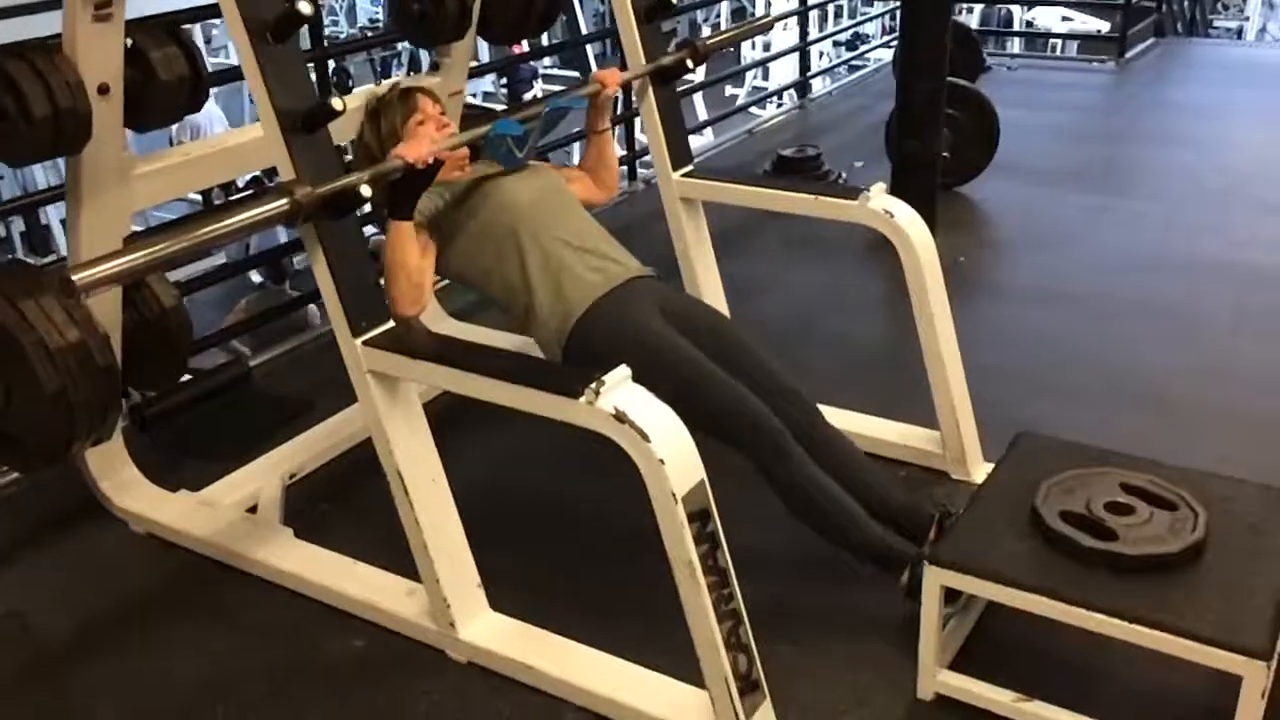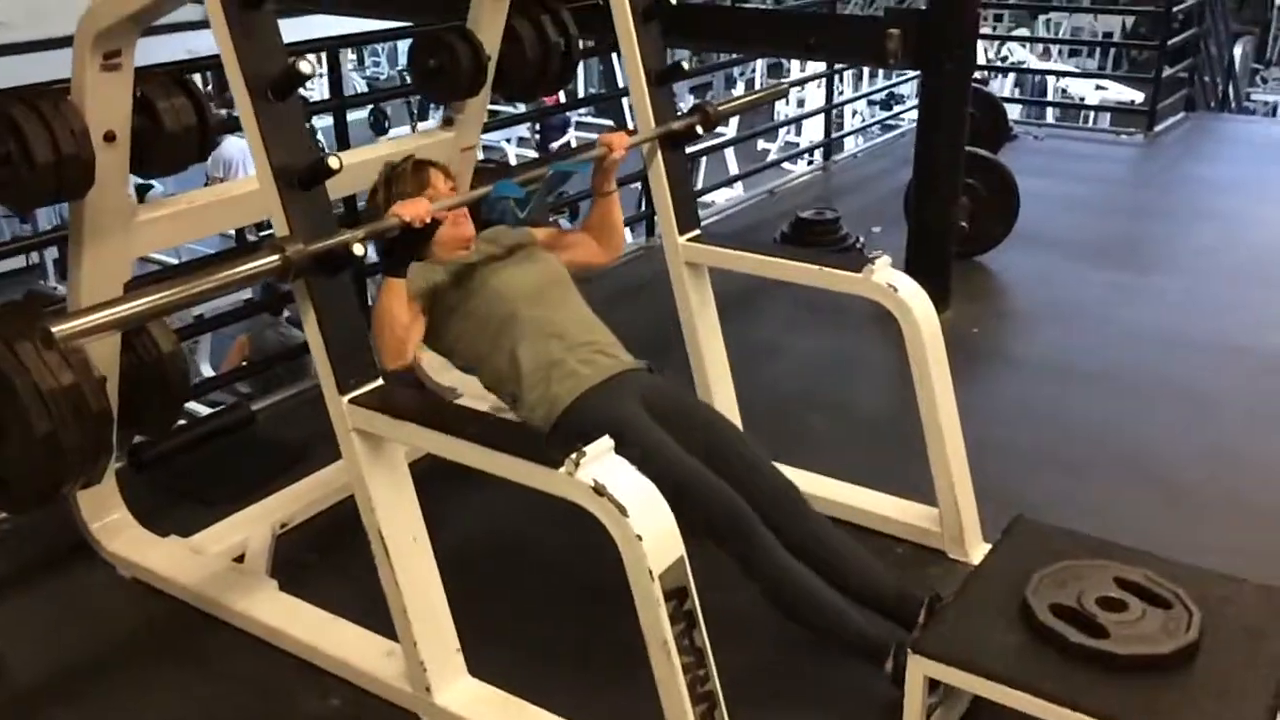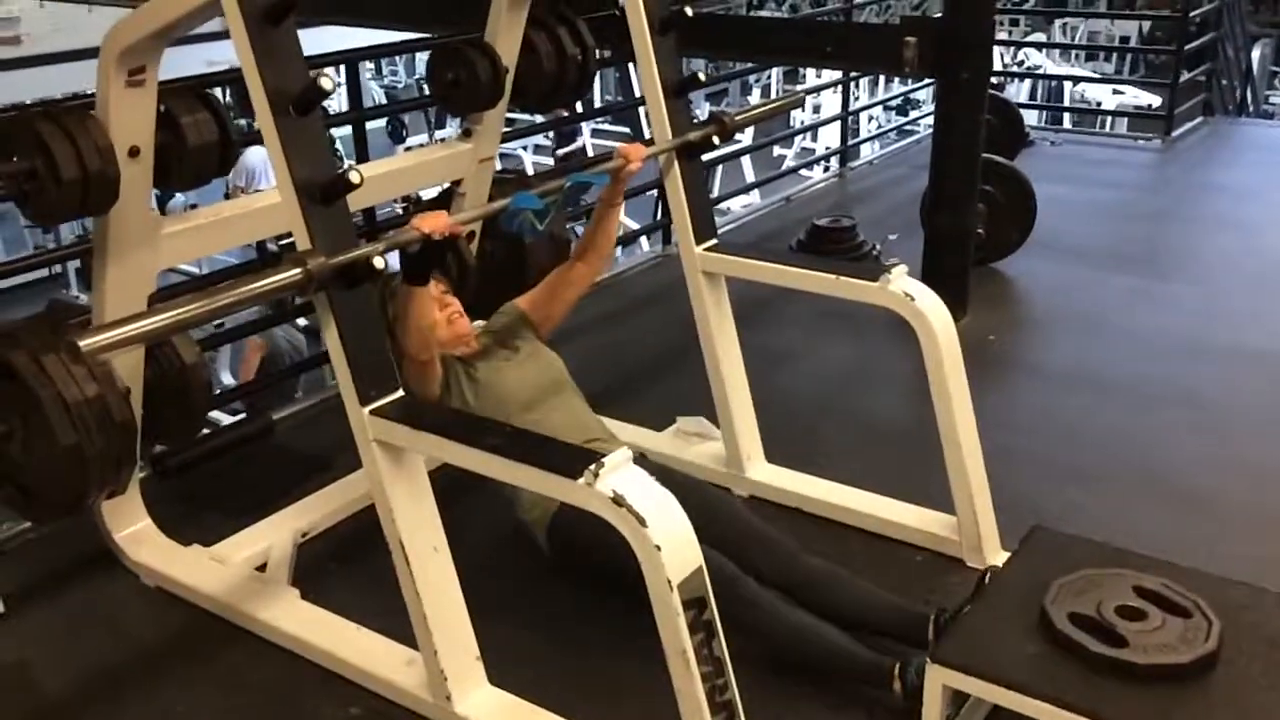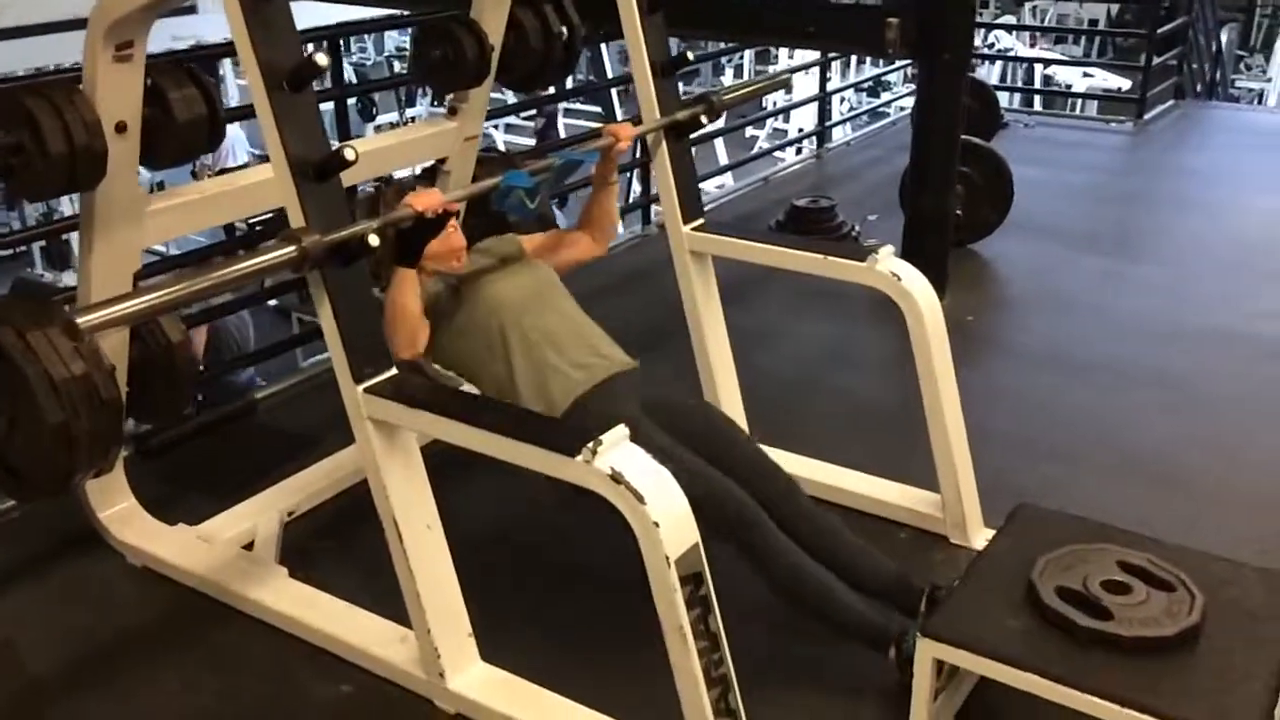
dt=0.4s
person 1, frame 1
left shoulder: (502, 168)
right shoulder: (430, 211)
left elbow: (599, 186)
right elbow: (407, 305)
left wrist: (598, 112)
right wrist: (401, 198)
left hip: (646, 292)
right hip: (594, 327)
left knee: (794, 411)
right knee: (760, 433)
left ankle: (927, 524)
right ankle: (910, 565)
person 1, frame 2
left shoulder: (507, 240)
right shoulder: (427, 284)
left elbow: (605, 246)
right elbow: (394, 357)
left wrist: (605, 176)
right wrist: (395, 255)
left hip: (637, 381)
right hip: (582, 413)
left knee: (778, 499)
right knee: (738, 525)
left ankle: (919, 611)
right ankle: (894, 654)
person 1, frame 3
left shoulder: (507, 335)
right shoulder: (441, 387)
left elbow: (585, 265)
right elbow: (417, 349)
left wrist: (614, 191)
right wrist: (417, 265)
left hip: (628, 470)
right hip: (573, 511)
left knee: (772, 549)
right knee: (723, 586)
left ankle: (930, 626)
right ankle: (899, 676)
person 1, frame 4
left shoulder: (497, 252)
right shoulder: (430, 300)
left elbow: (591, 238)
right elbow: (404, 348)
left wrist: (607, 165)
right wrist: (408, 245)
left hip: (631, 383)
right hip: (579, 418)
left knee: (776, 492)
right knee: (739, 517)
left ankle: (920, 599)
right ankle: (898, 640)
